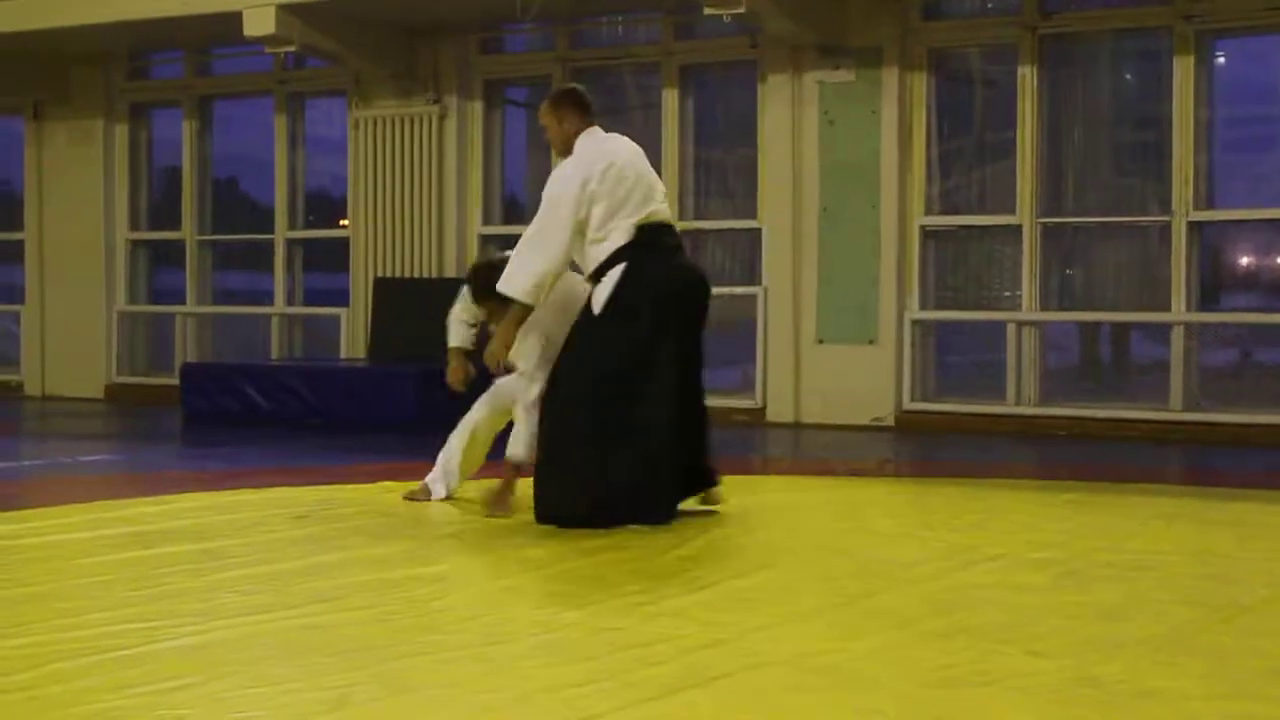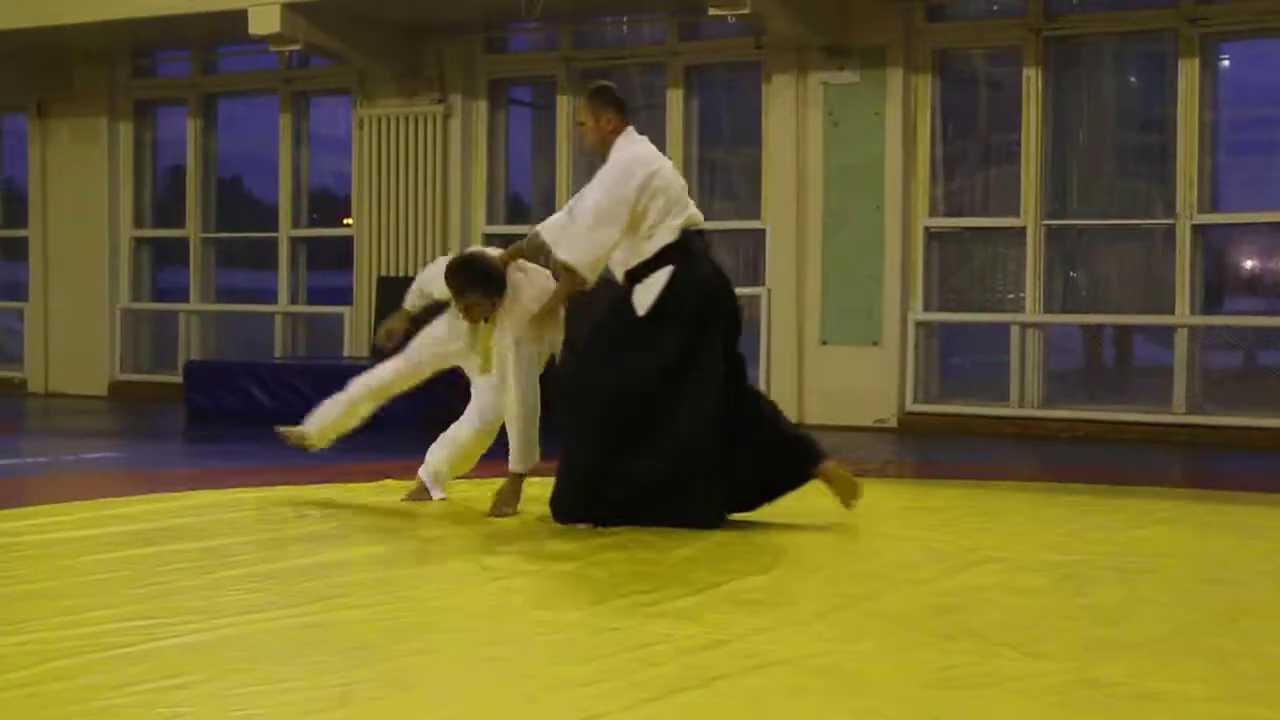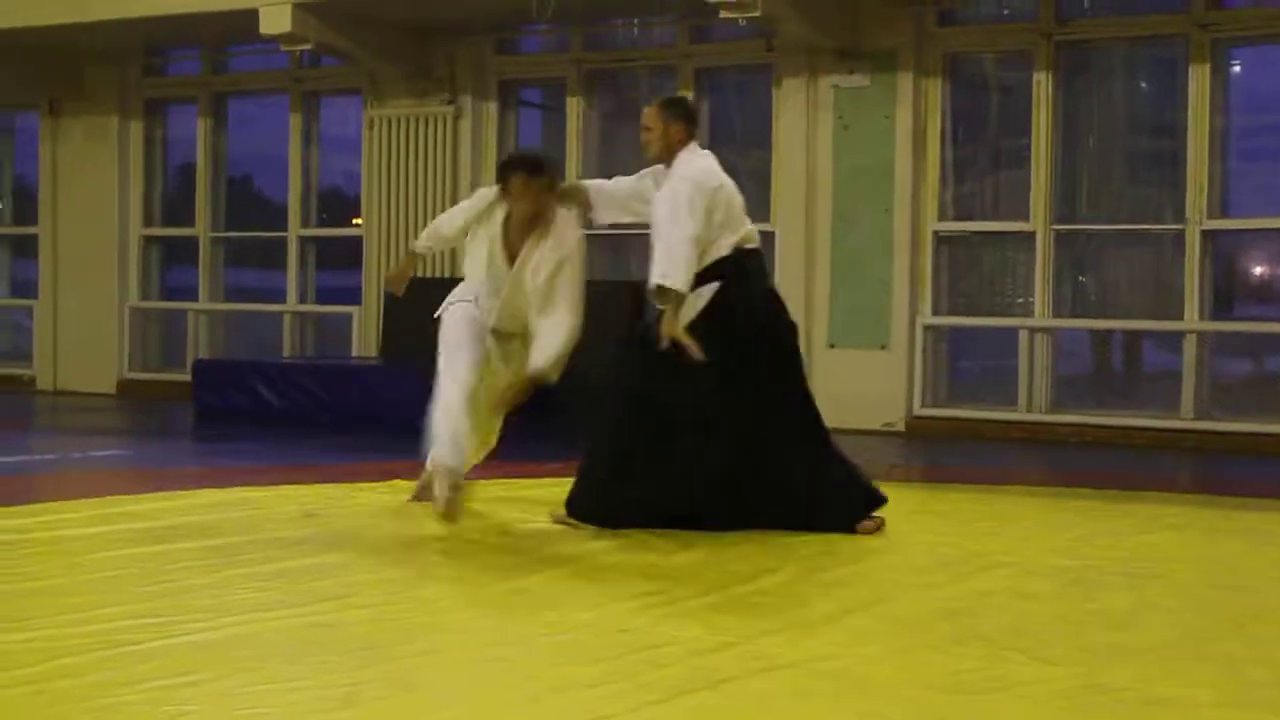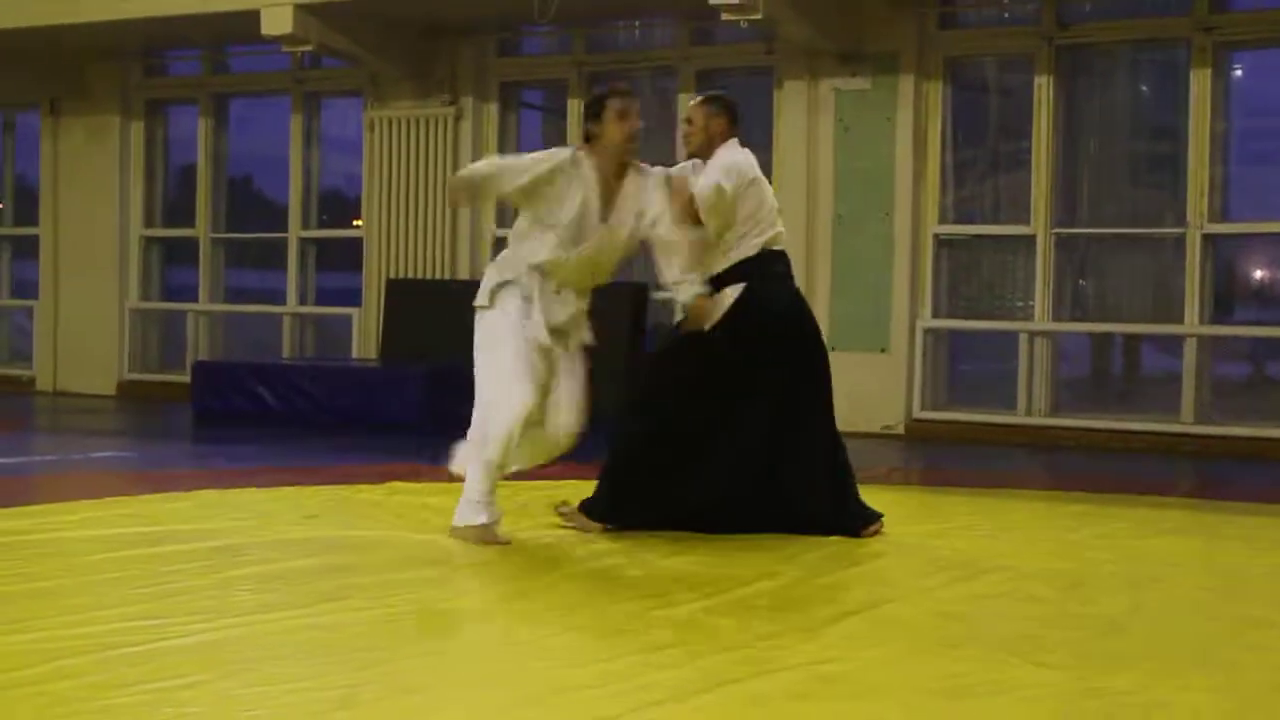
dt=0.2s
person 1, frame 1
left shoulder: (575, 170)
right shoulder: (626, 149)
left elbow: (544, 248)
left wrist: (510, 324)
left hip: (634, 282)
right hip: (674, 273)
left knee: (588, 390)
right knee: (666, 384)
left ankle: (582, 503)
right ankle: (693, 479)
person 1, frame 2
left shoulder: (626, 163)
right shoulder: (629, 159)
left elbow: (591, 230)
right elbow: (576, 215)
left wrist: (559, 294)
right wrist: (519, 250)
left hip: (676, 287)
right hip: (697, 284)
left knee: (608, 387)
right knee: (720, 390)
left ankle: (589, 501)
right ankle: (812, 462)
person 1, frame 3
left shoulder: (689, 178)
right shoulder: (671, 175)
left elbow: (676, 244)
right elbow: (618, 195)
left wrist: (672, 311)
right wrist: (562, 191)
left hip: (725, 303)
right hip: (750, 300)
left knee: (650, 393)
right knee: (779, 409)
left ankle: (597, 505)
right ankle: (852, 508)
person 1, frame 4
left shoulder: (730, 166)
right shoulder: (725, 168)
left elbow: (703, 194)
right elbow: (675, 190)
left wrist: (688, 205)
left hip: (747, 306)
right hip: (777, 308)
left knee: (669, 400)
right knee: (791, 417)
left ankle: (606, 509)
right ankle: (843, 515)
person 2, frame 1
left shoulder: (537, 321)
right shoulder: (497, 277)
left elbow: (535, 400)
right elbow: (465, 311)
left wrist: (510, 477)
right wrist: (457, 353)
left knee: (496, 406)
left ankle: (442, 481)
person 2, frame 2
left shoulder: (519, 320)
right shoulder: (455, 271)
left elbow: (522, 402)
right elbow: (429, 282)
left wrist: (515, 481)
right wrist: (403, 315)
right hip: (471, 336)
left knee: (485, 417)
right knee: (396, 372)
left ankle: (432, 478)
right ankle: (315, 432)
person 2, frame 3
left shoulder: (566, 240)
right shoulder: (485, 204)
left elbow: (562, 318)
right elbow: (447, 226)
left wrist: (531, 378)
right wrist: (411, 257)
left hip: (518, 333)
right hip: (474, 309)
left knee: (481, 430)
right knee: (460, 376)
left ankle: (437, 473)
right ankle: (445, 477)
person 2, frame 4
left shoulder: (646, 187)
right shoulder: (561, 165)
left elbow: (672, 246)
right elbow: (499, 171)
left wrist: (694, 300)
right wrist: (470, 182)
left hip: (565, 310)
right hip: (513, 294)
left knee: (560, 427)
right knee: (513, 402)
left ankle: (473, 461)
right ankle: (472, 516)
